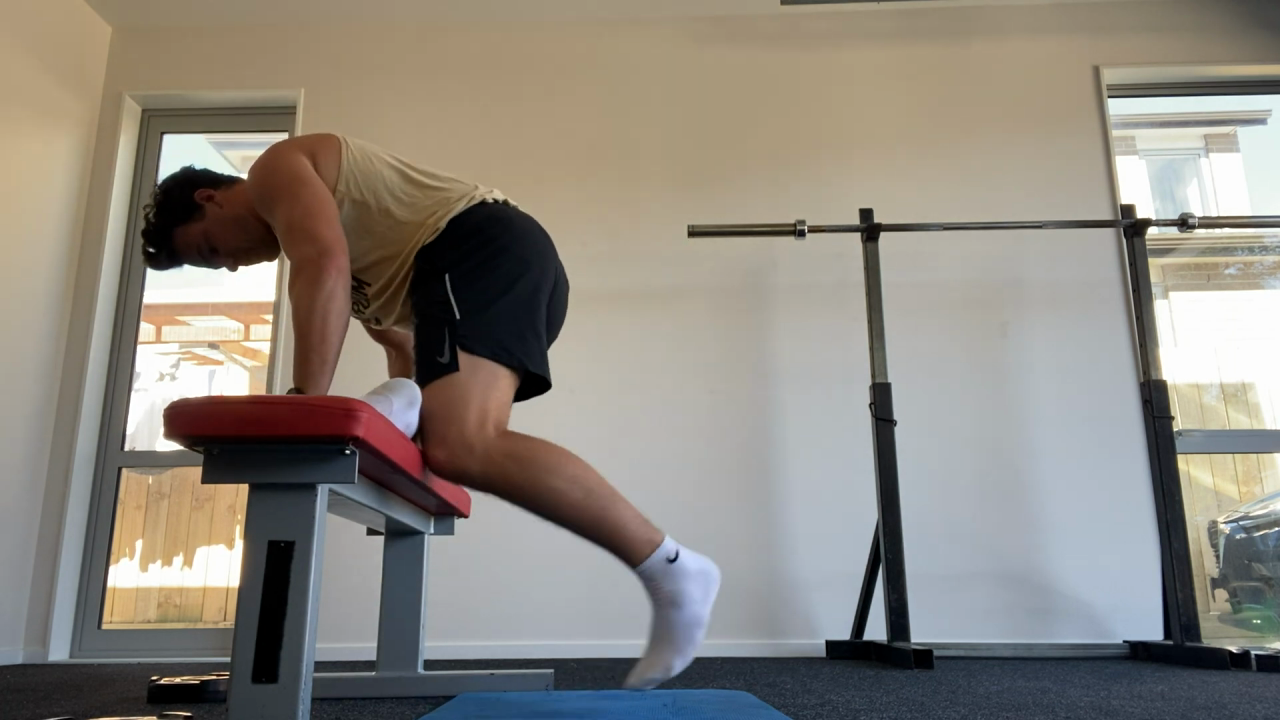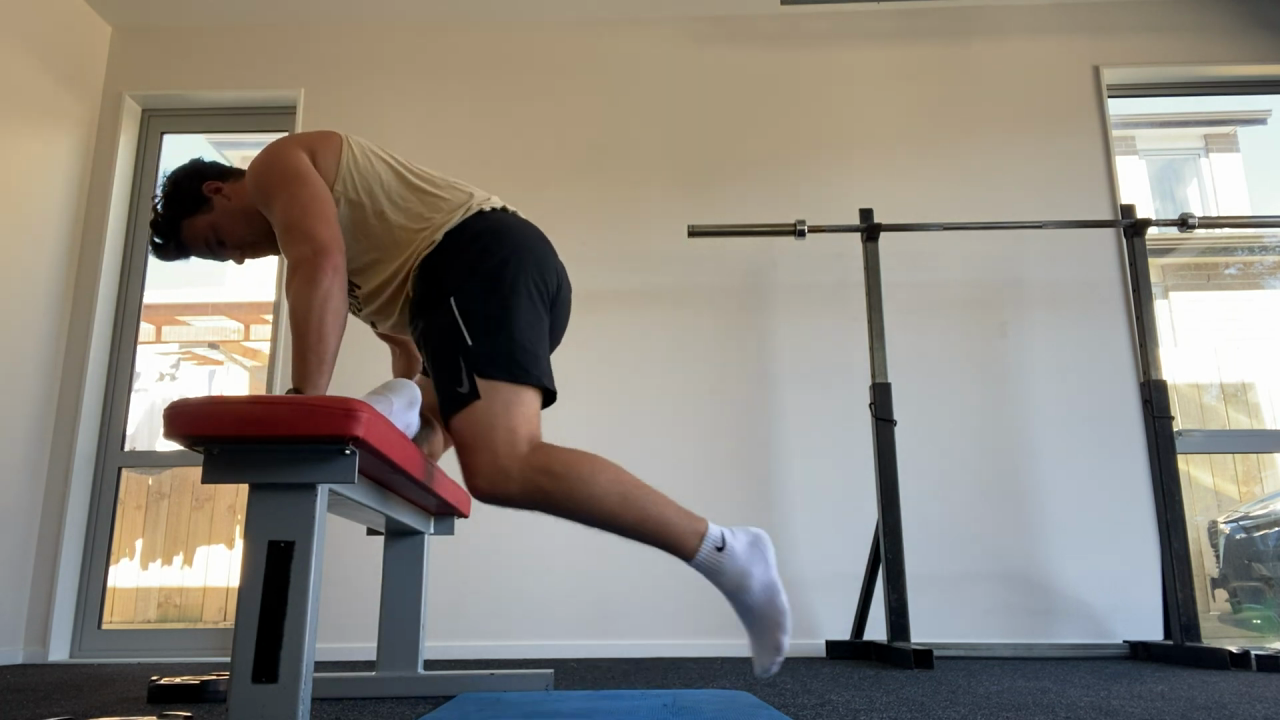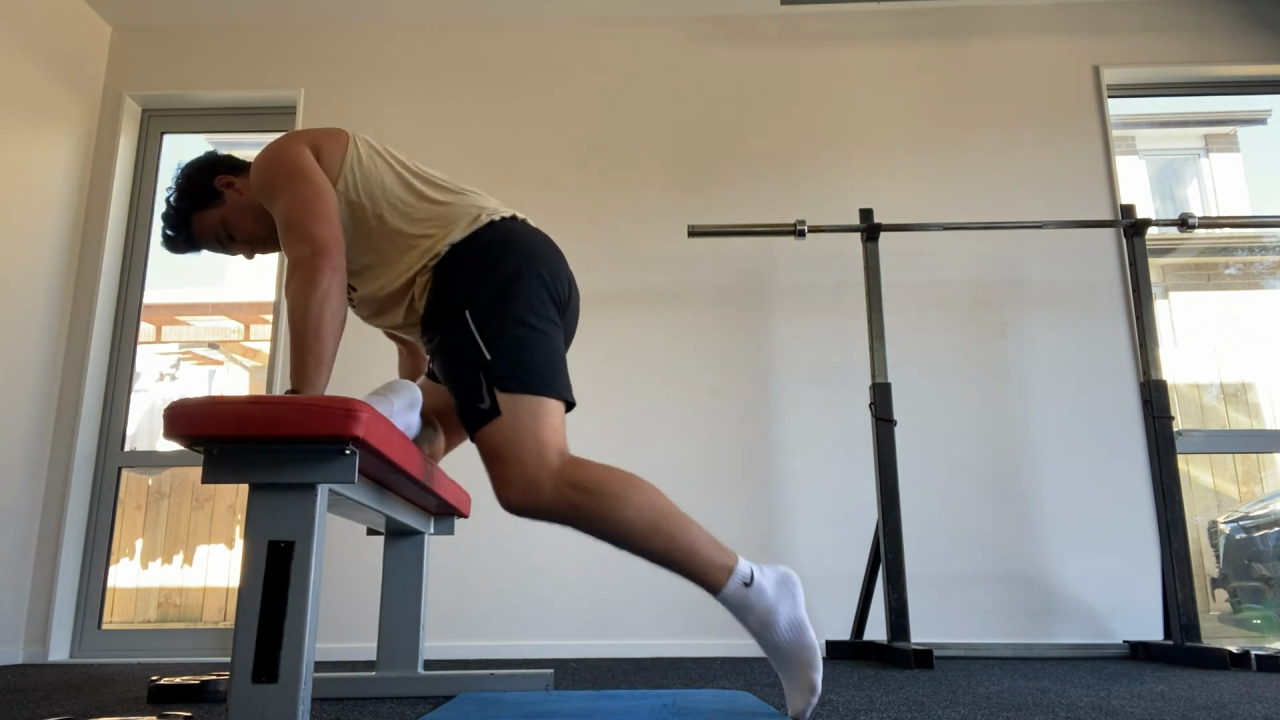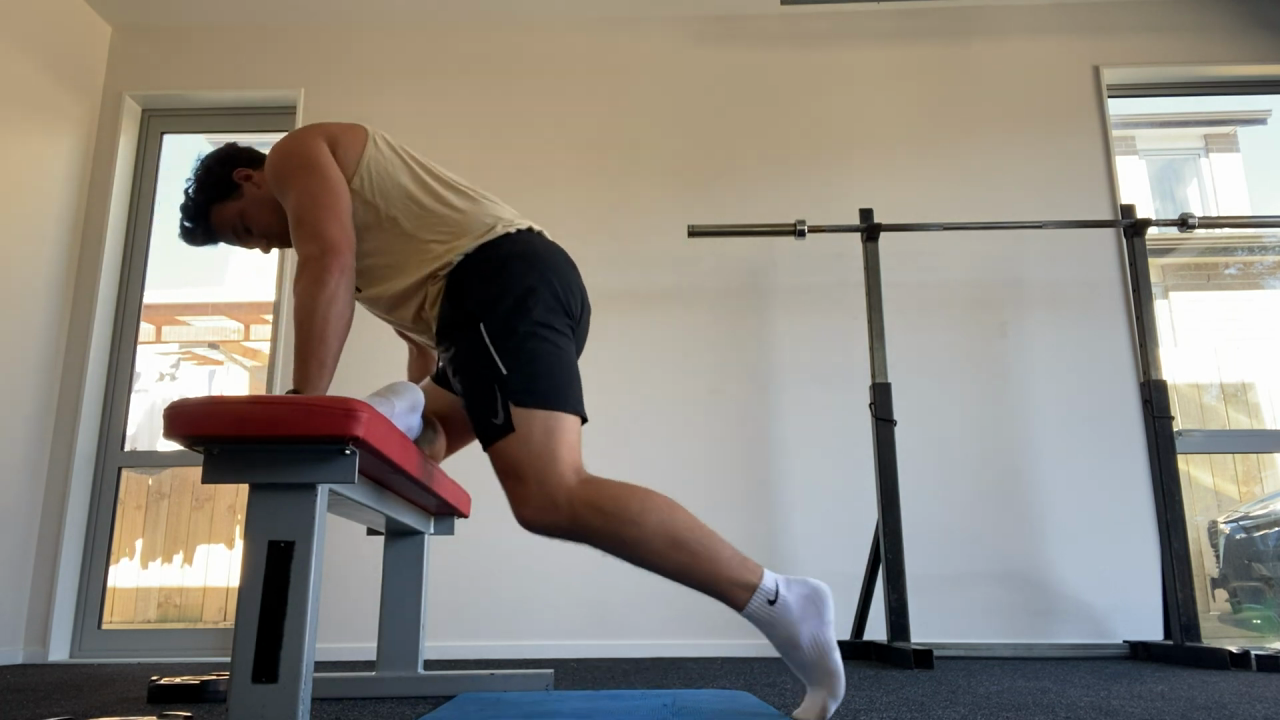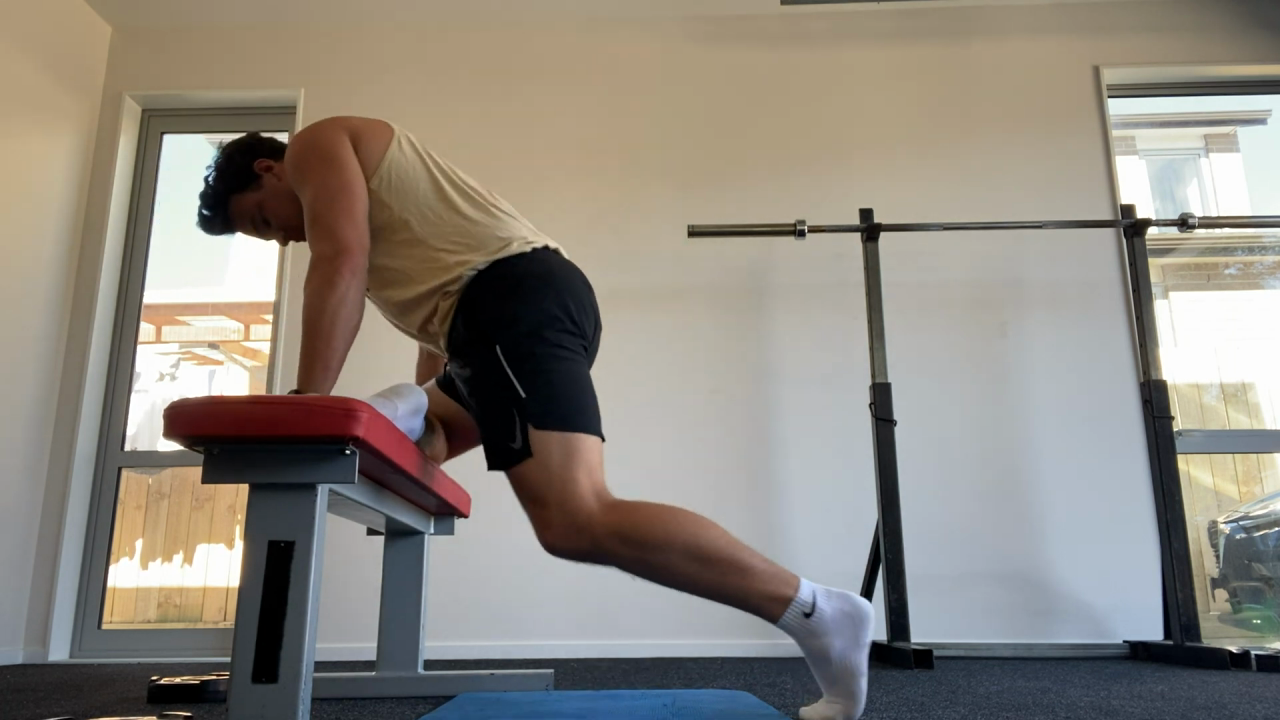
dt=0.1s
person 1, frame 1
left shoulder: (278, 170)
left elbow: (323, 265)
right elbow: (403, 342)
left wrist: (308, 406)
left hip: (483, 251)
right hip: (518, 265)
left knee: (463, 446)
left ankle: (671, 571)
person 1, frame 2
left shoulder: (278, 165)
left elbow: (318, 261)
right elbow: (405, 329)
left wrist: (305, 406)
right wrist: (404, 427)
left hip: (479, 258)
right hip: (506, 268)
left knee: (503, 466)
left ankle: (726, 552)
person 1, frame 3
left shoulder: (281, 162)
right shoulder: (327, 199)
left elbow: (320, 264)
right elbow: (413, 334)
left wrist: (303, 404)
right wrist: (411, 430)
left hip: (489, 272)
right hip: (512, 281)
left knee: (534, 480)
left ankle: (752, 589)
person 1, frame 4
left shoulder: (297, 153)
right shoulder: (347, 195)
left elbow: (326, 263)
right elbow: (427, 335)
left wrist: (305, 404)
right wrist: (419, 422)
left hip: (500, 283)
right hip: (512, 289)
left knee: (552, 498)
left ankle: (781, 601)
person 1, frame 5
left shoulder: (317, 146)
right shoulder: (369, 191)
left elbow: (339, 263)
right elbow: (445, 330)
left wrist: (309, 404)
left hip: (517, 303)
right hip: (508, 311)
left knee: (576, 523)
right knee: (413, 440)
left ankle: (816, 613)
